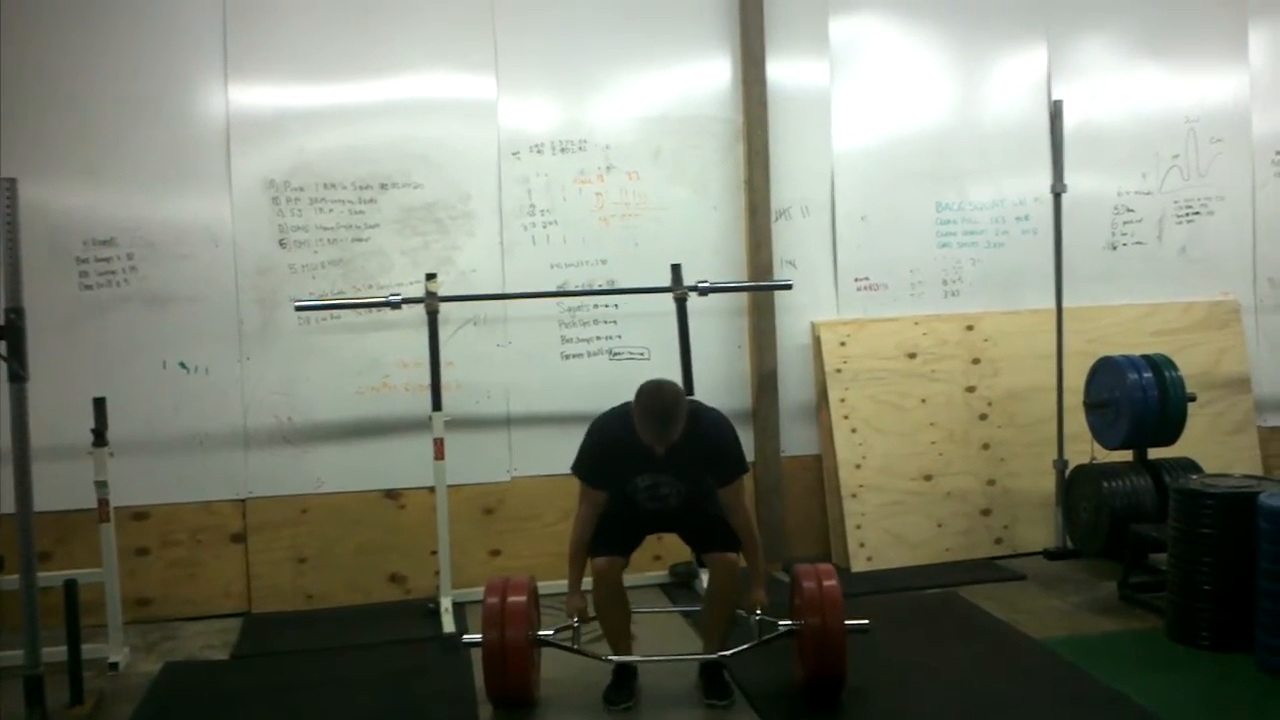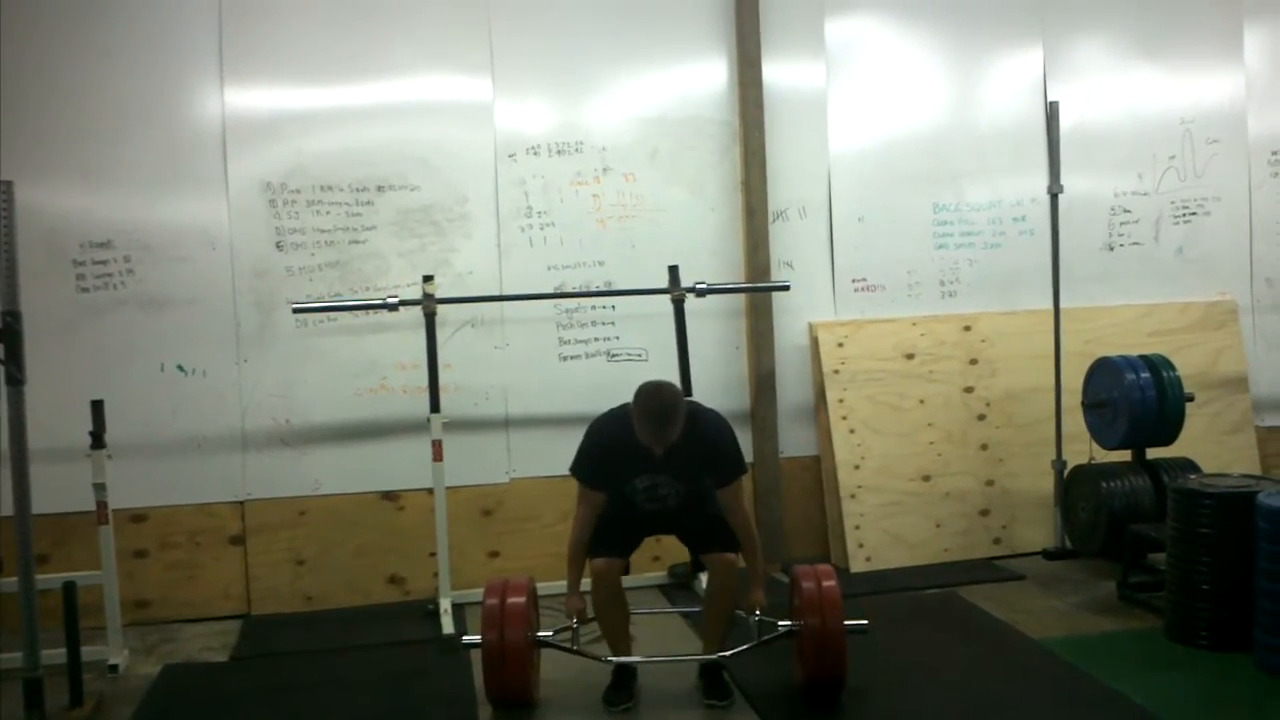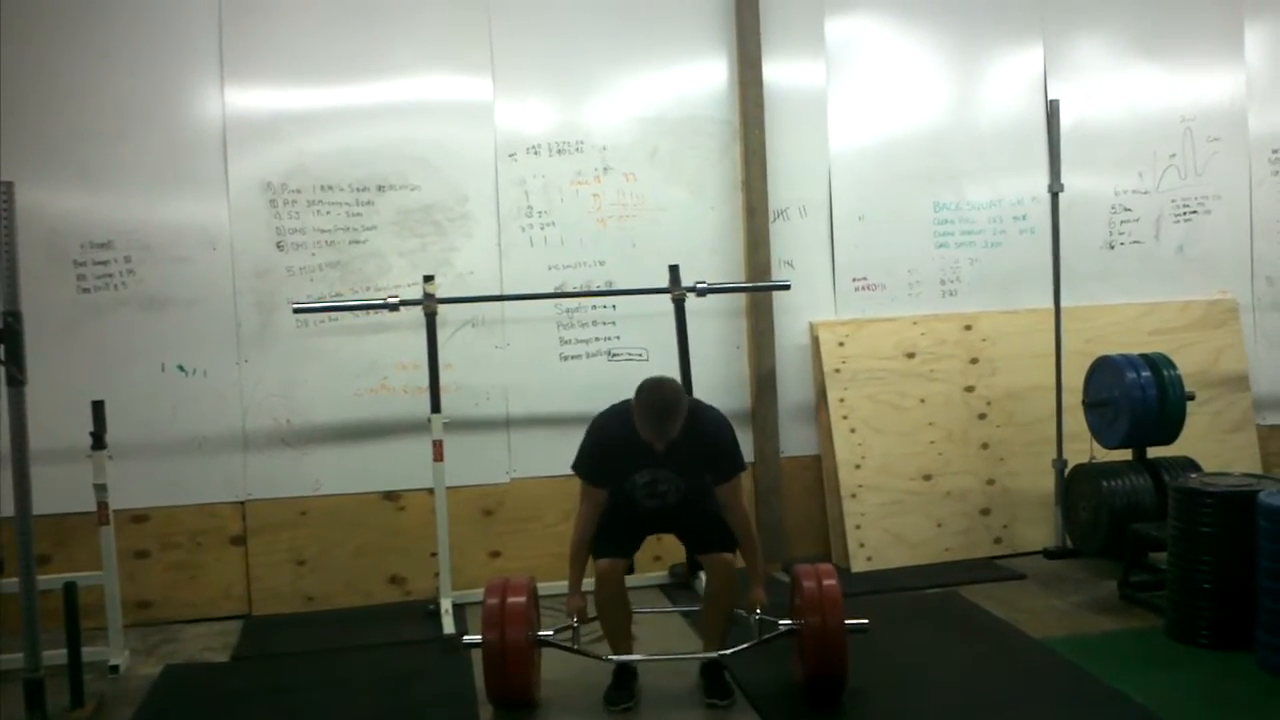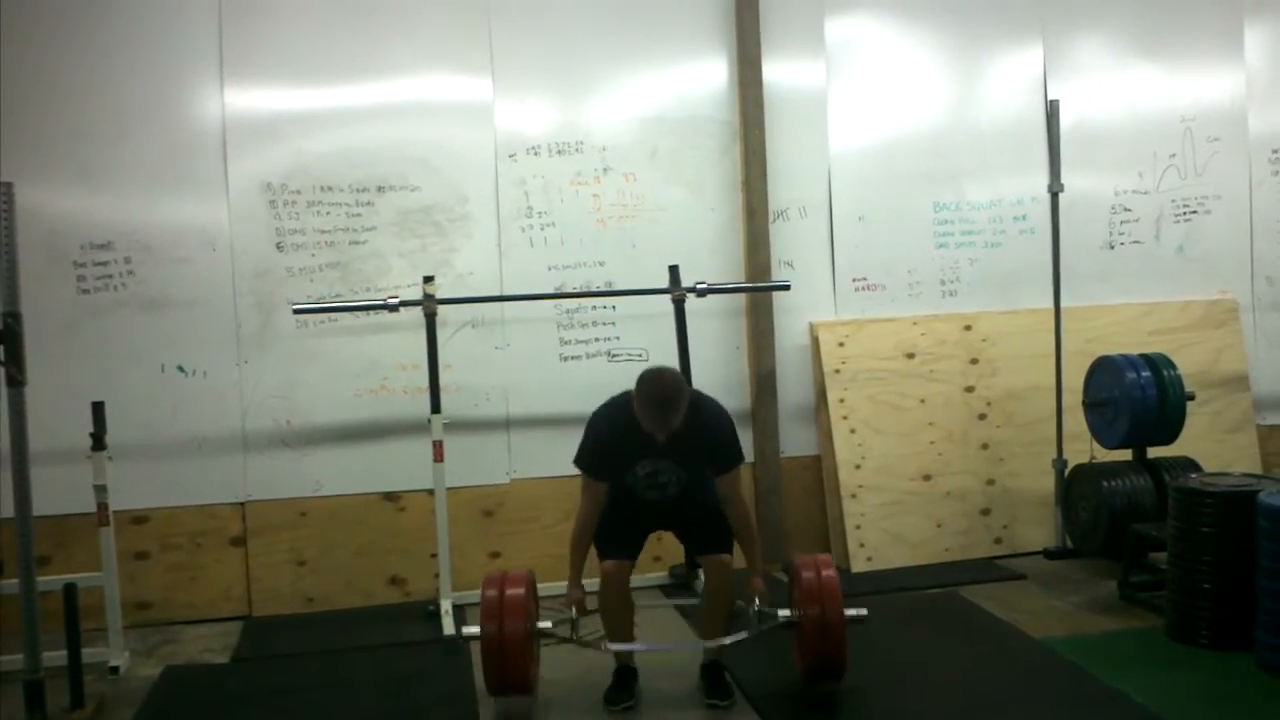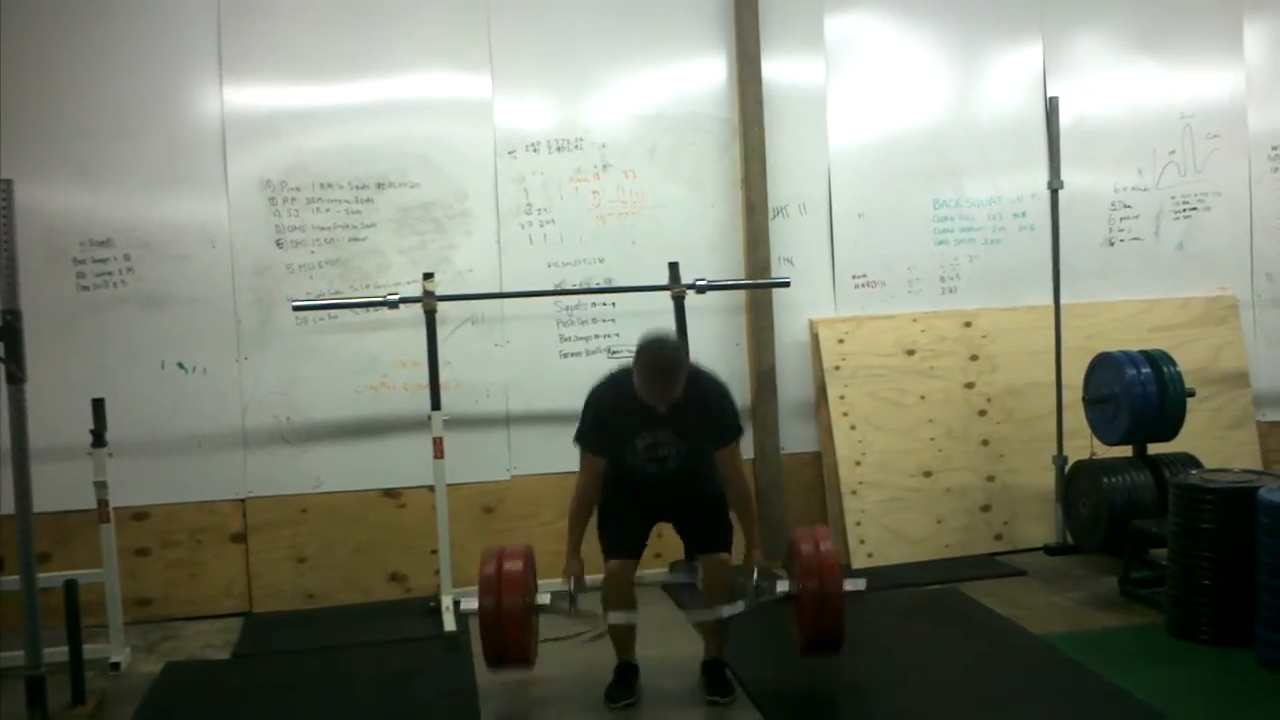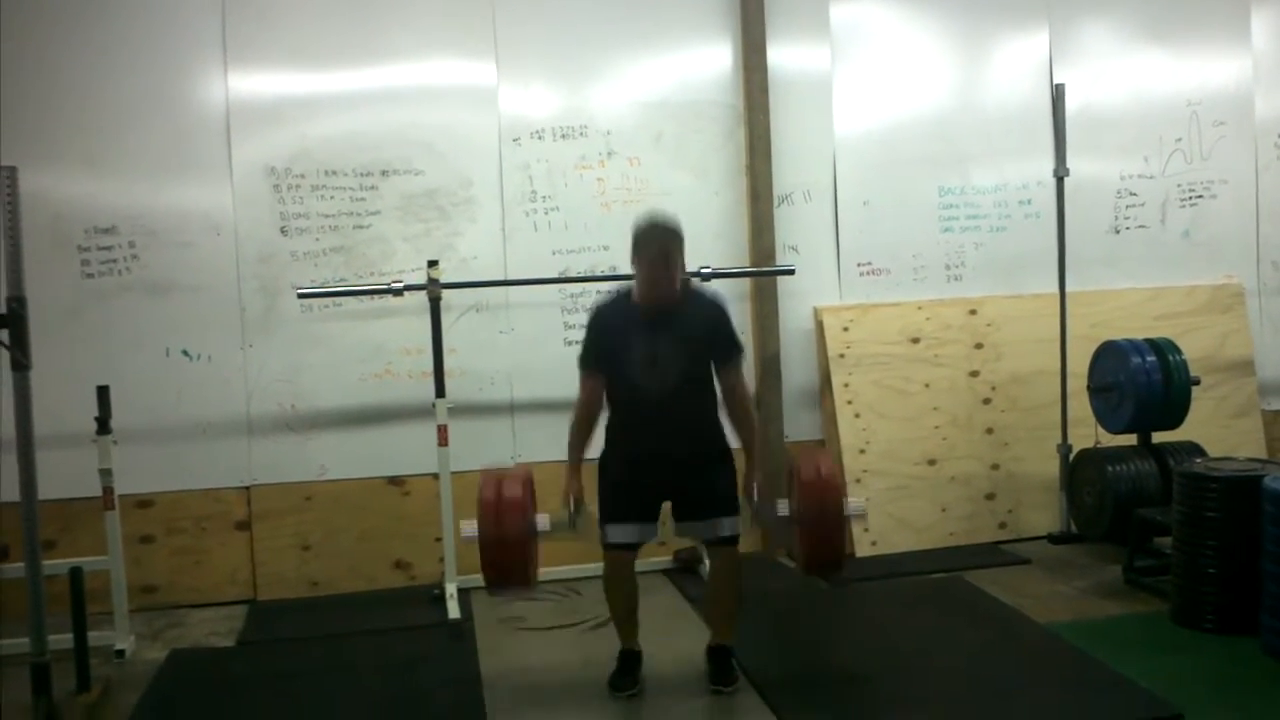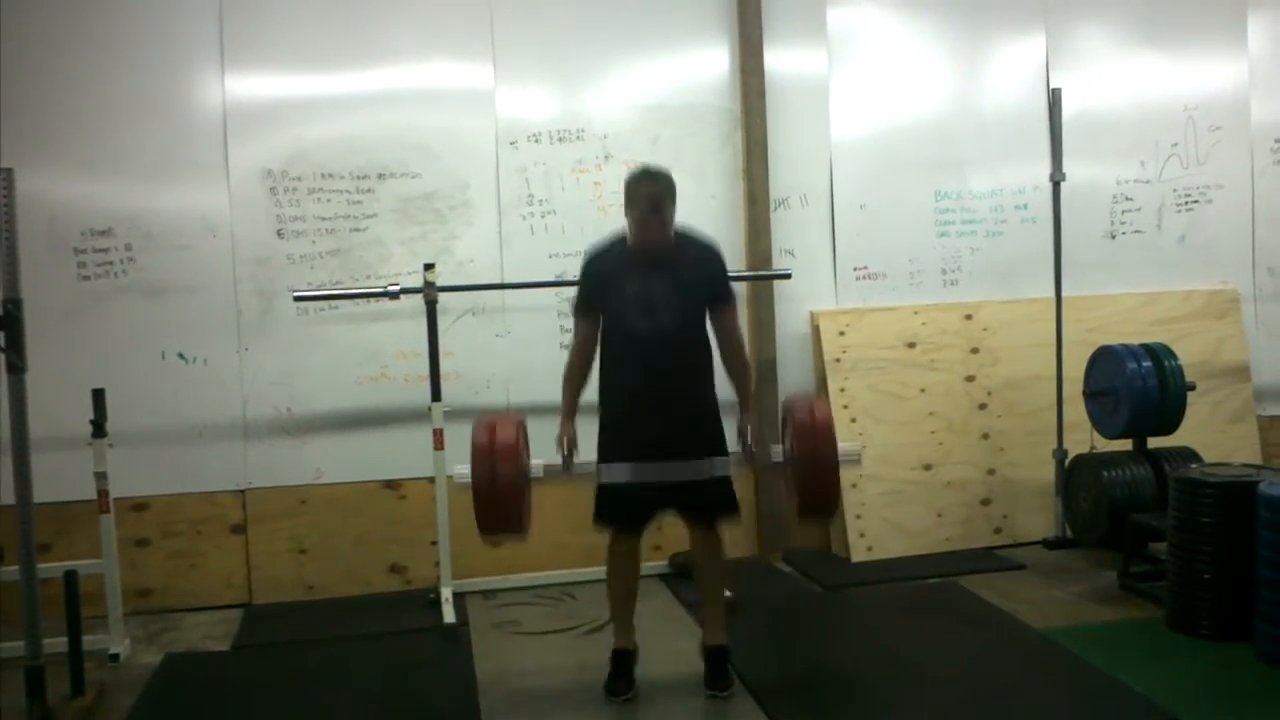
dt=0.1s
person 1, frame 1
left shoulder: (714, 430)
right shoulder: (606, 433)
left elbow: (736, 507)
right elbow: (588, 511)
left wrist: (758, 582)
right wrist: (575, 589)
left hip: (695, 501)
right hip: (627, 505)
left knee: (727, 562)
right knee: (604, 567)
left ankle: (711, 665)
right ankle: (624, 667)
person 1, frame 2
left shoulder: (712, 430)
right shoulder: (604, 434)
left elbow: (734, 508)
right elbow: (587, 512)
left wrist: (757, 583)
right wrist: (573, 590)
left hip: (694, 503)
right hip: (625, 507)
left knee: (725, 562)
right knee: (603, 569)
left ankle: (711, 666)
right ankle: (624, 668)
person 1, frame 3
left shoulder: (712, 427)
right shoulder: (606, 431)
left elbow: (733, 507)
right elbow: (589, 511)
left wrist: (757, 581)
right wrist: (574, 590)
left hip: (693, 501)
right hip: (626, 505)
left knee: (723, 564)
right knee: (607, 570)
left ankle: (712, 665)
right ankle: (624, 668)
person 1, frame 4
left shoulder: (712, 419)
right shoulder: (607, 423)
left elbow: (733, 498)
right elbow: (591, 503)
left wrist: (756, 571)
right wrist: (574, 581)
left hip: (694, 498)
right hip: (627, 502)
left knee: (721, 565)
right knee: (613, 571)
left ankle: (712, 665)
right ankle: (625, 668)
person 1, frame 5
left shoulder: (711, 395)
right shoulder: (605, 400)
left elbow: (733, 473)
right elbow: (590, 480)
left wrist: (754, 545)
right wrist: (572, 556)
left hip: (695, 490)
right hip: (628, 494)
left knee: (721, 566)
right knee: (617, 572)
left ankle: (713, 664)
right ankle: (626, 666)
person 1, frame 6
left shoulder: (708, 314)
right shoulder: (608, 319)
left elbow: (736, 391)
right elbow: (589, 399)
left wrist: (752, 462)
right wrist: (573, 472)
left hip: (700, 449)
right hip: (630, 452)
left knee: (724, 547)
right knee: (617, 556)
left ankle: (720, 650)
right ankle: (629, 654)
person 1, frame 7
left shoulder: (703, 259)
right shoulder: (602, 265)
left elbow: (729, 337)
right elbow: (583, 346)
left wrist: (747, 410)
right wrist: (568, 418)
left hip: (695, 420)
right hip: (624, 424)
left knee: (705, 529)
right knee: (623, 536)
left ankle: (716, 644)
right ankle: (623, 650)
